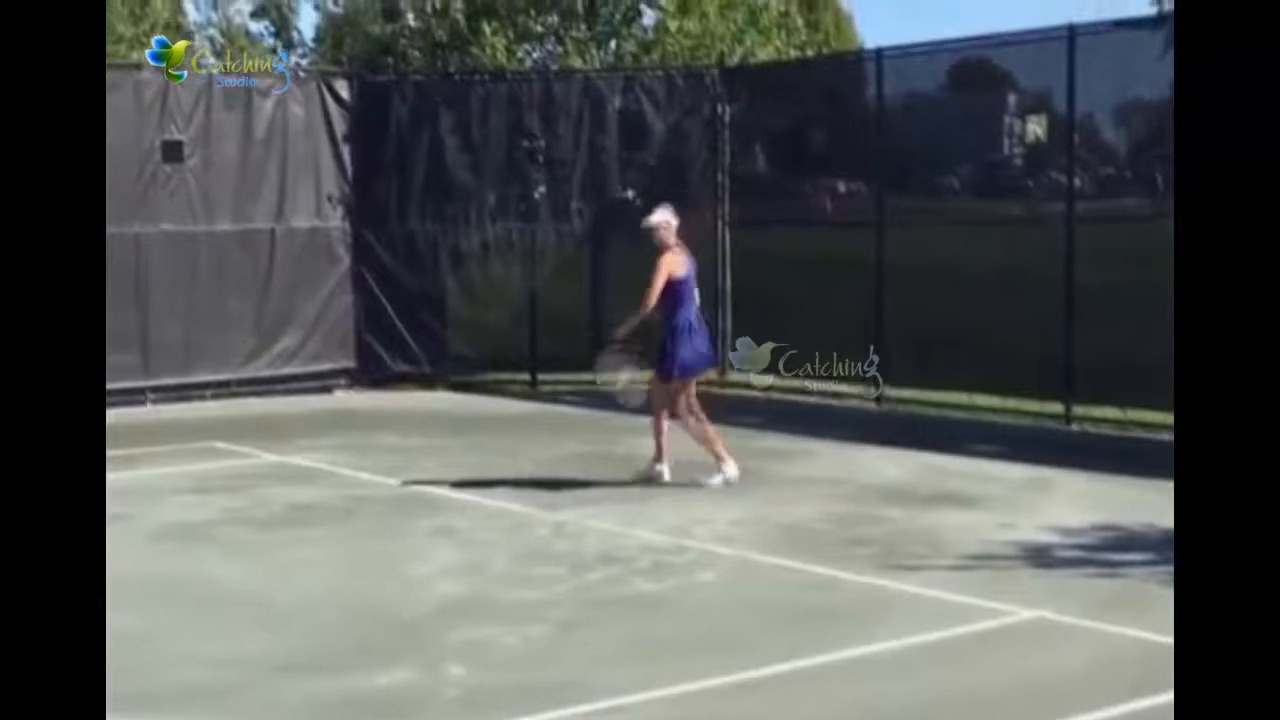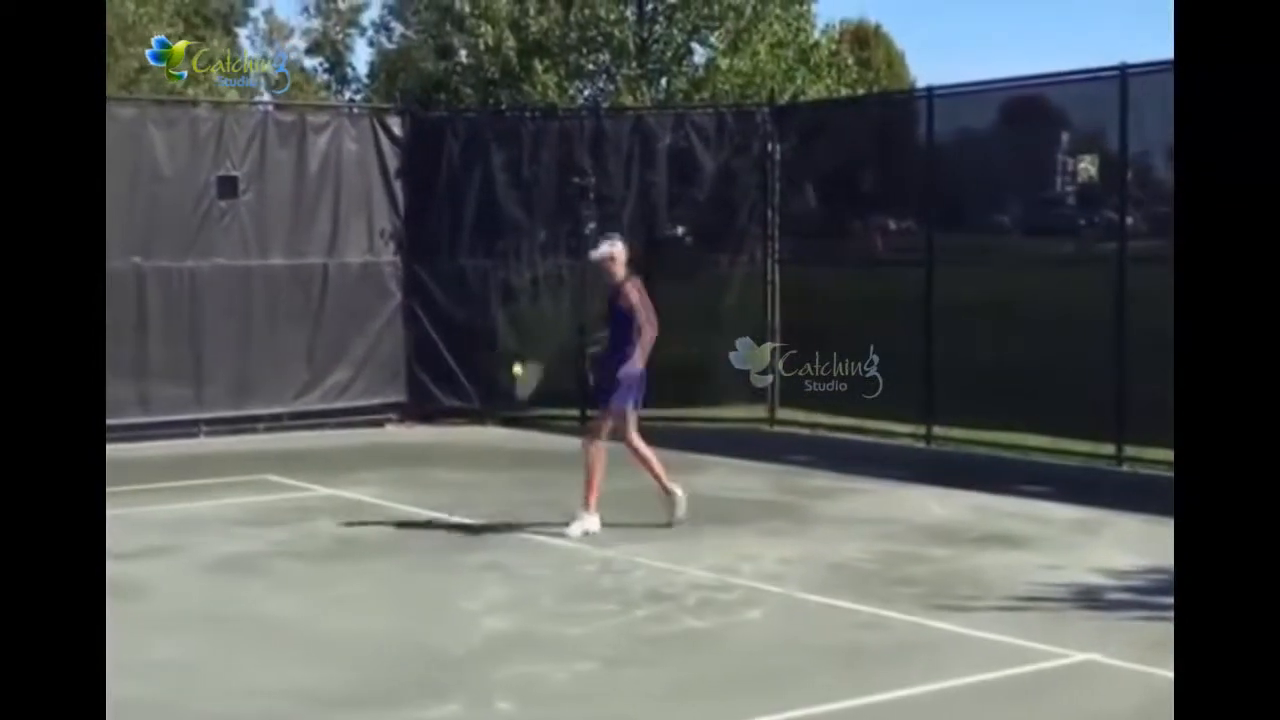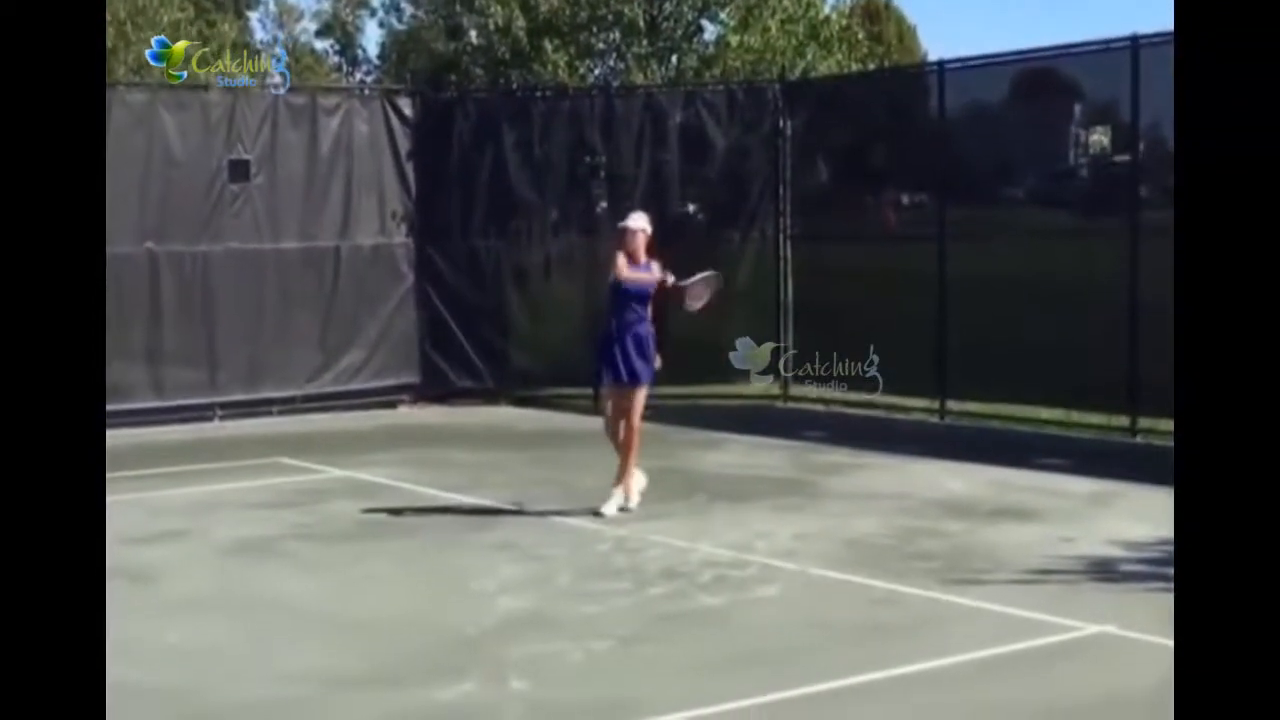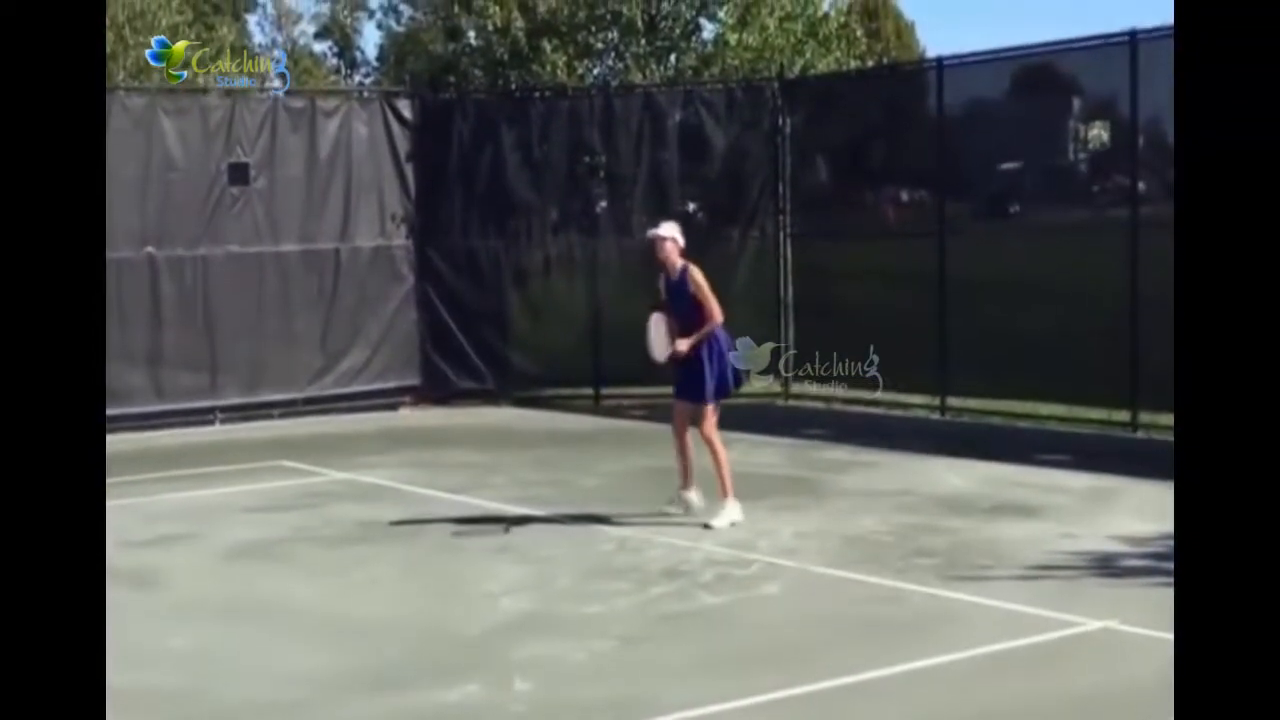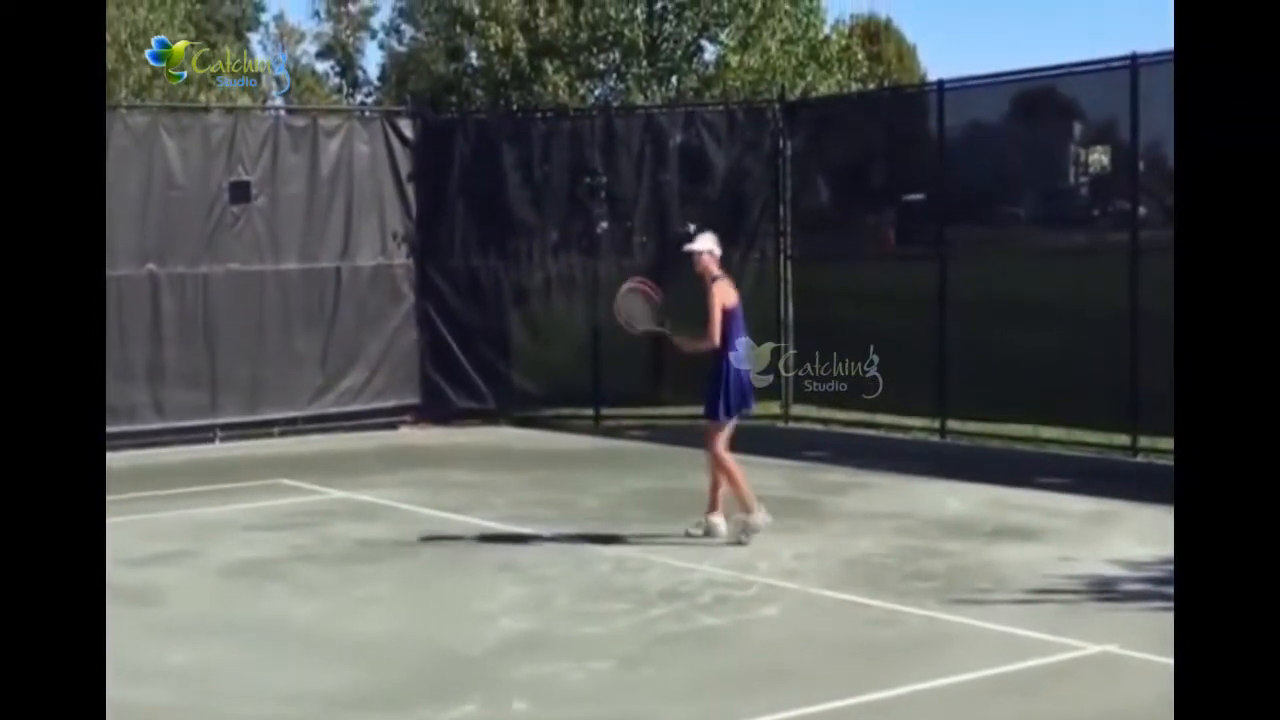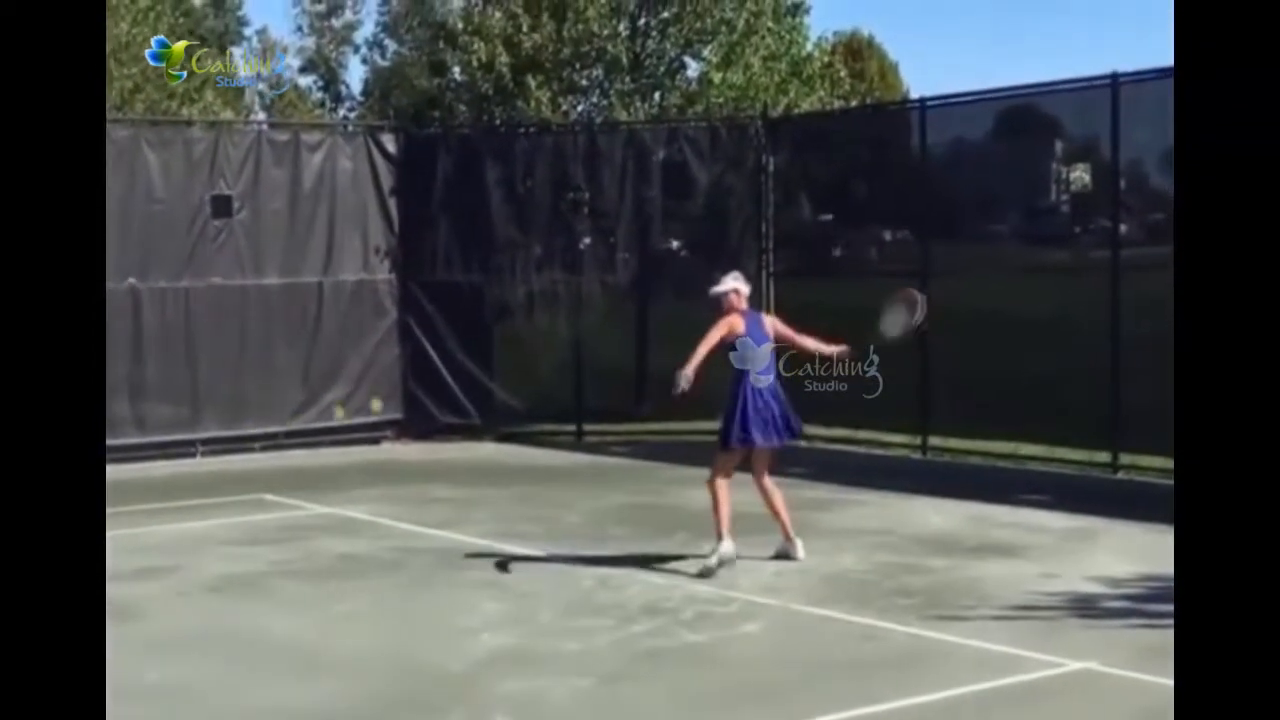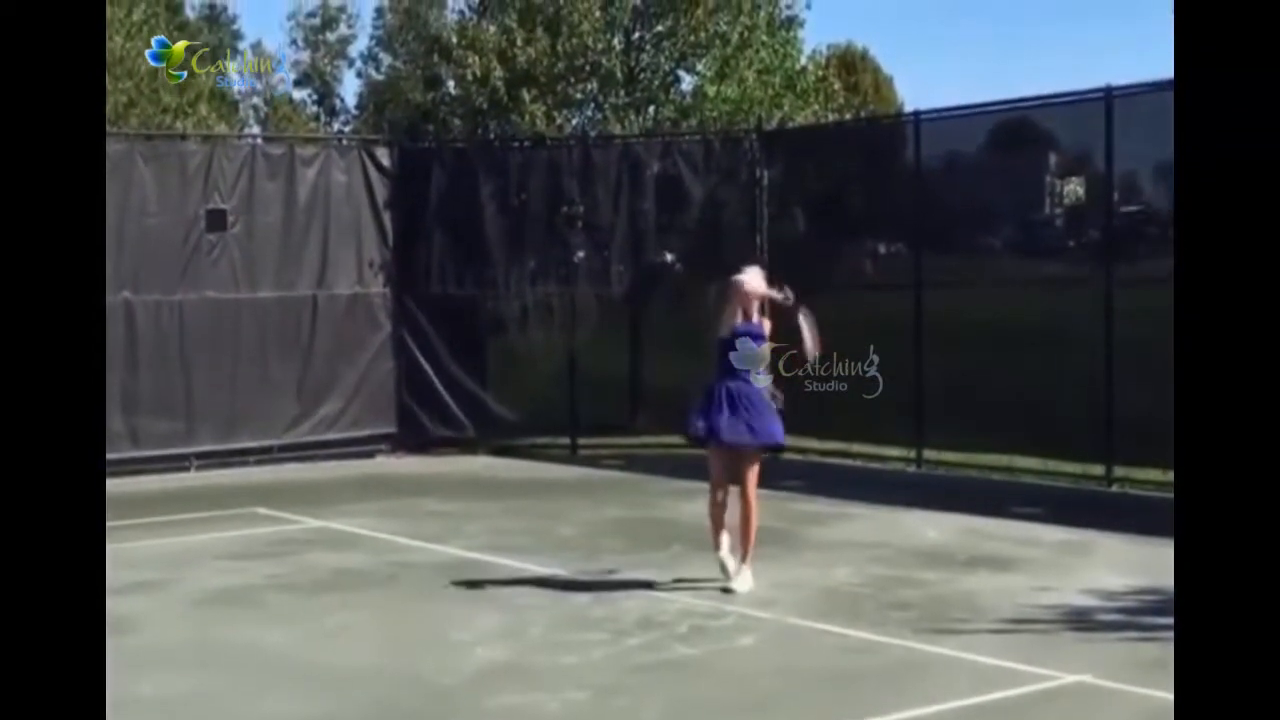
dt=0.7s
person 1, frame 1
left shoulder: (667, 259)
right shoulder: (684, 254)
left elbow: (650, 303)
left wrist: (627, 326)
left hip: (681, 332)
right hip: (688, 329)
left knee: (684, 410)
right knee: (657, 395)
left ankle: (725, 464)
right ankle: (659, 463)
person 1, frame 2
left shoulder: (629, 288)
right shoulder: (619, 288)
left elbow: (648, 329)
left wrist: (636, 360)
left hip: (625, 367)
right hip: (614, 364)
left knee: (594, 439)
right knee: (631, 439)
left ankle: (588, 515)
right ankle: (670, 491)
person 1, frame 3
left shoulder: (654, 268)
right shoulder: (620, 259)
right elbow: (623, 274)
left wrist: (654, 348)
right wrist: (658, 278)
left hip: (640, 342)
right hip: (615, 340)
left knee: (632, 420)
right knee: (612, 422)
left ankle: (621, 487)
right ankle: (632, 475)
person 1, frame 4
left shoulder: (692, 274)
right shoulder: (663, 279)
left elbow: (717, 317)
left wrist: (690, 342)
right wrist: (674, 342)
left hip: (710, 352)
right hip: (689, 356)
left knee: (707, 430)
right knee: (679, 426)
left ankle: (730, 503)
right ankle: (688, 491)
person 1, frame 5
left shoulder: (718, 288)
right shoulder: (718, 285)
left elbow: (715, 340)
left wrist: (690, 345)
right wrist: (693, 342)
left hip: (731, 367)
right hip: (728, 367)
left knee: (717, 448)
right knee: (716, 446)
left ankle: (753, 511)
right ankle: (714, 517)
person 1, frame 6
left shoulder: (730, 321)
right shoulder: (766, 320)
left elbow: (707, 341)
right elbow: (800, 340)
left wrist: (689, 367)
right wrist: (833, 349)
left hip: (748, 400)
right hip: (771, 401)
left knee: (718, 479)
right knee: (762, 477)
left ankle: (723, 542)
right ankle: (792, 541)
person 1, frame 7
left shoulder: (765, 325)
right shoulder: (731, 315)
right elbow: (741, 293)
left wrist: (768, 390)
right wrist: (776, 295)
left hip: (753, 406)
right hip: (722, 403)
left knee: (748, 491)
right knee: (719, 491)
left ankle: (744, 568)
right ankle: (721, 542)
